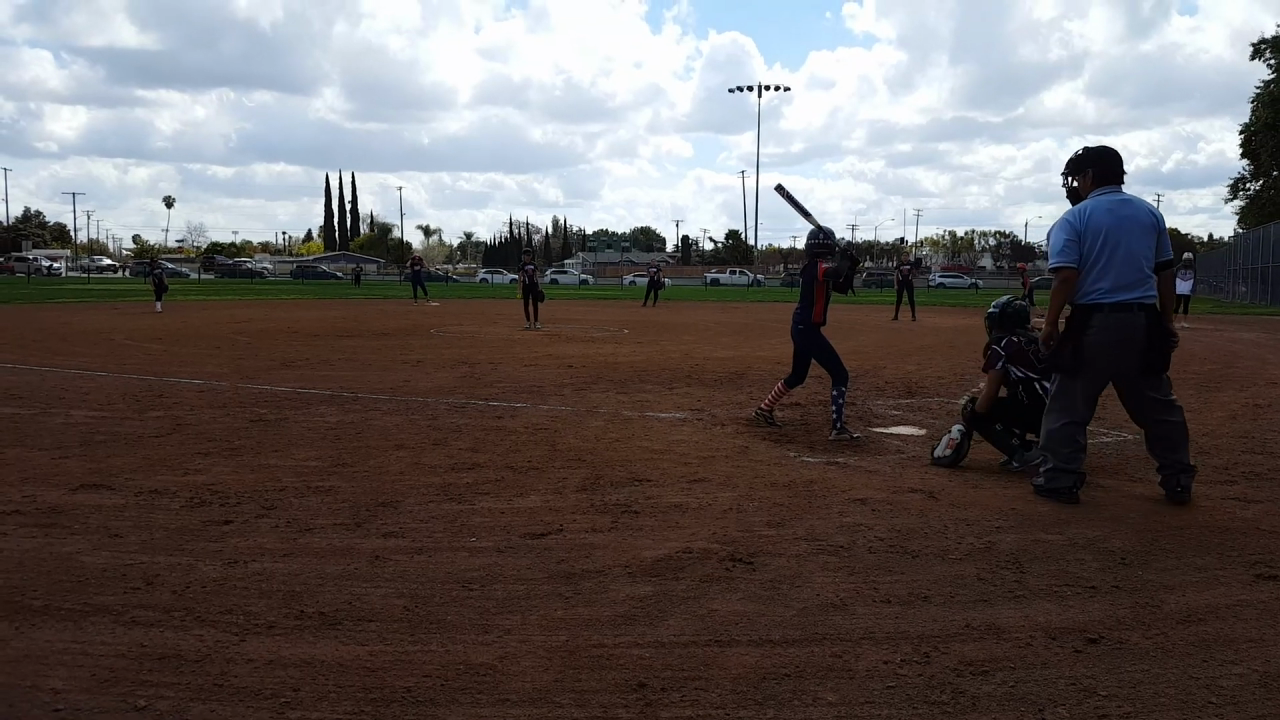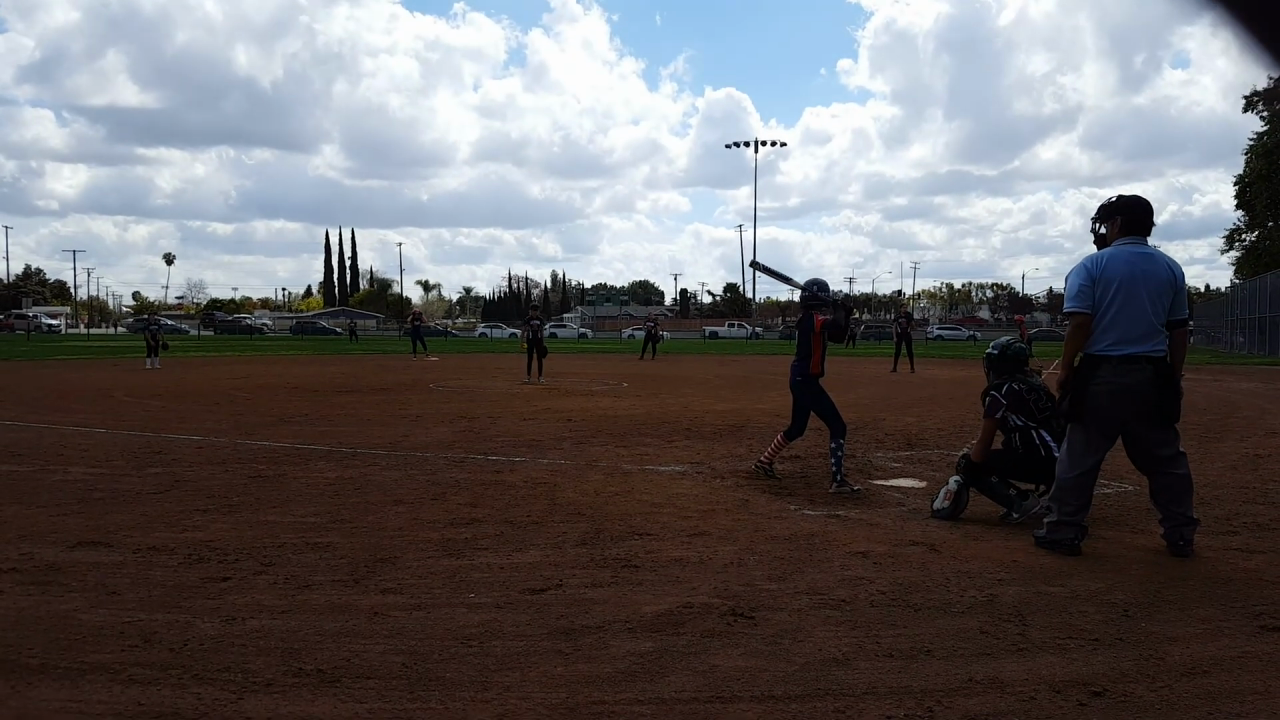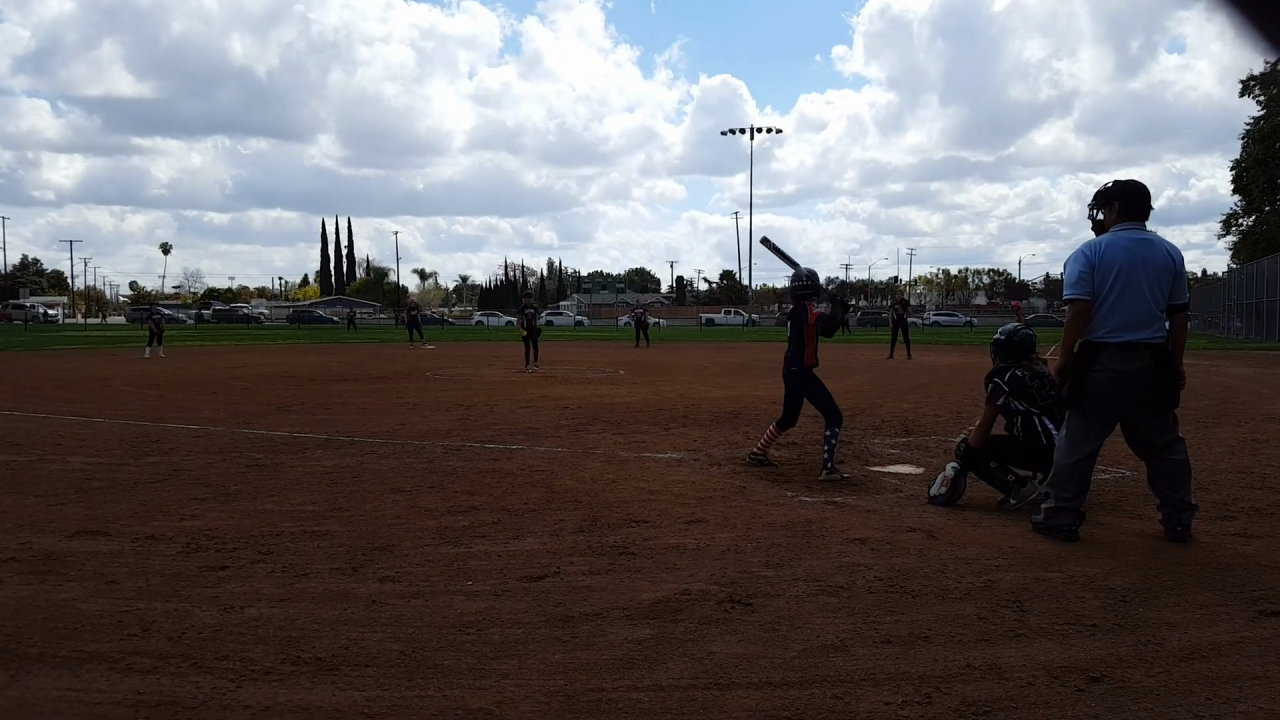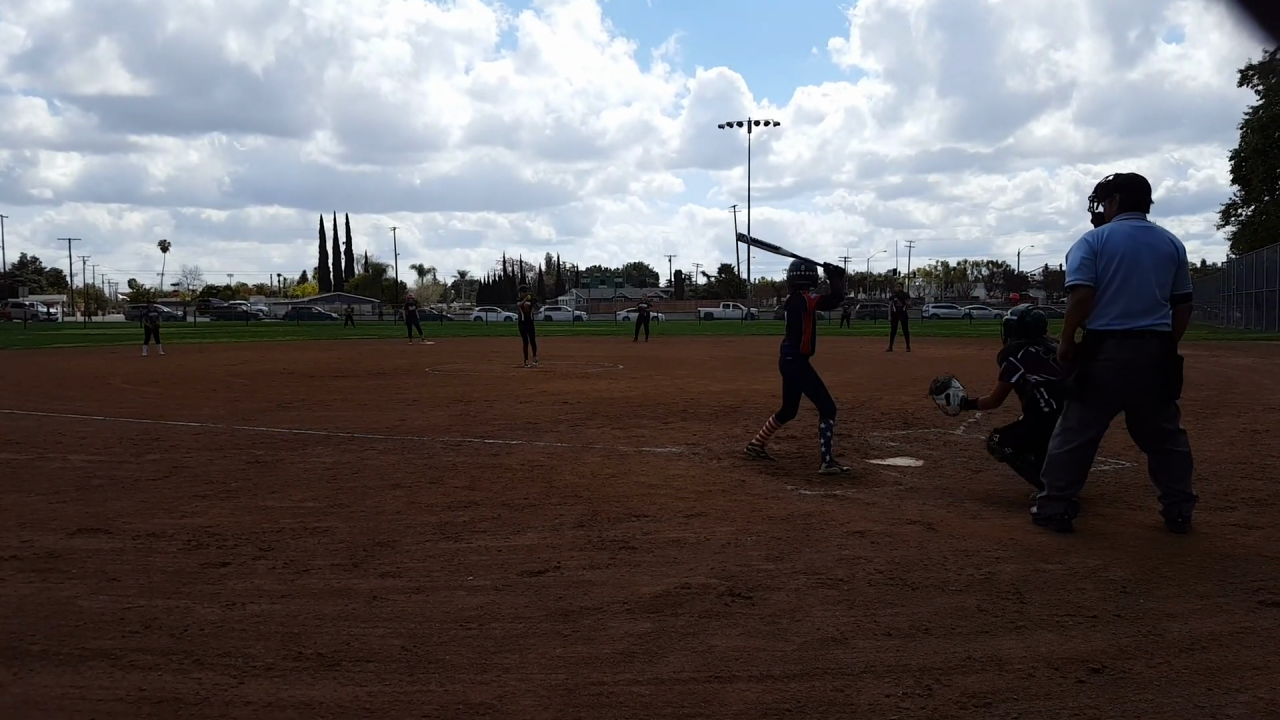
dt=1s
person 1, frame 1
left shoulder: (1075, 218)
right shoulder: (1151, 214)
left elbow: (1067, 277)
right elbow: (1165, 273)
left wrist: (1051, 324)
right wrist: (1167, 321)
left hip: (1094, 323)
right hip: (1142, 322)
left knee: (1068, 405)
right knee: (1157, 406)
left ankle: (1060, 478)
right ankle: (1178, 480)
person 1, frame 2
left shoulder: (1093, 265)
right shoulder: (1171, 268)
left elbow: (1080, 323)
right elbow: (1178, 331)
left wrist: (1065, 369)
right wrist: (1173, 378)
left hip: (1101, 375)
right hip: (1152, 376)
left knee: (1079, 456)
right knee: (1165, 458)
left ankle: (1064, 531)
right ankle: (1181, 534)
person 1, frame 3
left shoulder: (1091, 251)
right shoulder: (1171, 253)
left elbow: (1079, 310)
right elbow: (1179, 315)
left wrist: (1065, 356)
right wrist: (1176, 363)
left hip: (1100, 362)
right hip: (1152, 363)
left knee: (1078, 442)
right knee: (1163, 444)
left ankle: (1061, 517)
right ankle: (1178, 521)
person 1, frame 4
left shoulder: (1095, 239)
right shoulder: (1172, 243)
left elbow: (1081, 296)
right elbow: (1183, 305)
left wrist: (1067, 341)
right wrist: (1167, 345)
left hip: (1105, 349)
right hip: (1155, 351)
left knee: (1076, 430)
right knee: (1165, 433)
left ankle: (1055, 506)
right ankle: (1179, 510)
person 2, frame 1
left shoulder: (816, 268)
right shoulder: (817, 266)
left elbow: (843, 288)
right elbow: (837, 274)
left wrist: (851, 267)
right wrist: (844, 260)
left hip: (802, 328)
right hip: (808, 329)
left knee: (797, 376)
right knee: (839, 374)
left ankle: (764, 409)
right ankle: (837, 428)
person 2, frame 2
left shoulder: (811, 319)
right shoulder: (812, 318)
left elbow: (839, 337)
right elbow: (836, 325)
left wrist: (845, 316)
right wrist: (839, 310)
left hip: (801, 379)
right hip: (806, 380)
left knee: (796, 428)
right knee: (837, 427)
left ankle: (764, 462)
right ankle: (838, 481)
person 2, frame 3
left shoulder: (799, 310)
right shoulder: (805, 309)
left elbow: (828, 332)
right elbow: (832, 322)
left wrist: (840, 311)
right wrist: (836, 305)
left hip: (793, 370)
right hip: (801, 371)
left knee: (788, 419)
right knee: (834, 416)
left ankle: (759, 452)
right ankle: (828, 468)
person 2, frame 4
left shoulder: (795, 299)
right shoulder: (803, 298)
left elbow: (832, 300)
right elbow: (836, 298)
left wrist: (837, 279)
right wrist: (833, 275)
left hip: (790, 360)
right hip: (797, 361)
left knee: (788, 410)
right knee: (827, 408)
left ankle: (756, 445)
right ankle: (827, 462)
person 3, frame 1
left shoulder: (1001, 344)
right shoulder: (1033, 339)
left elbow: (989, 395)
left wrist: (965, 428)
right wrist: (1021, 432)
left hip: (1041, 413)
left knee: (972, 409)
left ankle: (1023, 452)
person 3, frame 2
left shoulder: (1000, 390)
right shoulder: (1034, 382)
left elbow: (984, 444)
left wrist: (962, 478)
left hip: (1041, 462)
left knee: (969, 463)
left ankle: (1021, 502)
person 3, frame 3
left shoulder: (1003, 376)
right shoulder: (1039, 370)
left elbow: (984, 427)
left wrist: (961, 464)
left hip: (1039, 449)
left knee: (967, 448)
left ankle: (1019, 488)
person 3, frame 4
left shoulder: (1018, 354)
right shoulder: (1052, 349)
left elbow: (993, 401)
left wrist: (965, 403)
left hip: (1057, 419)
left knee: (998, 441)
